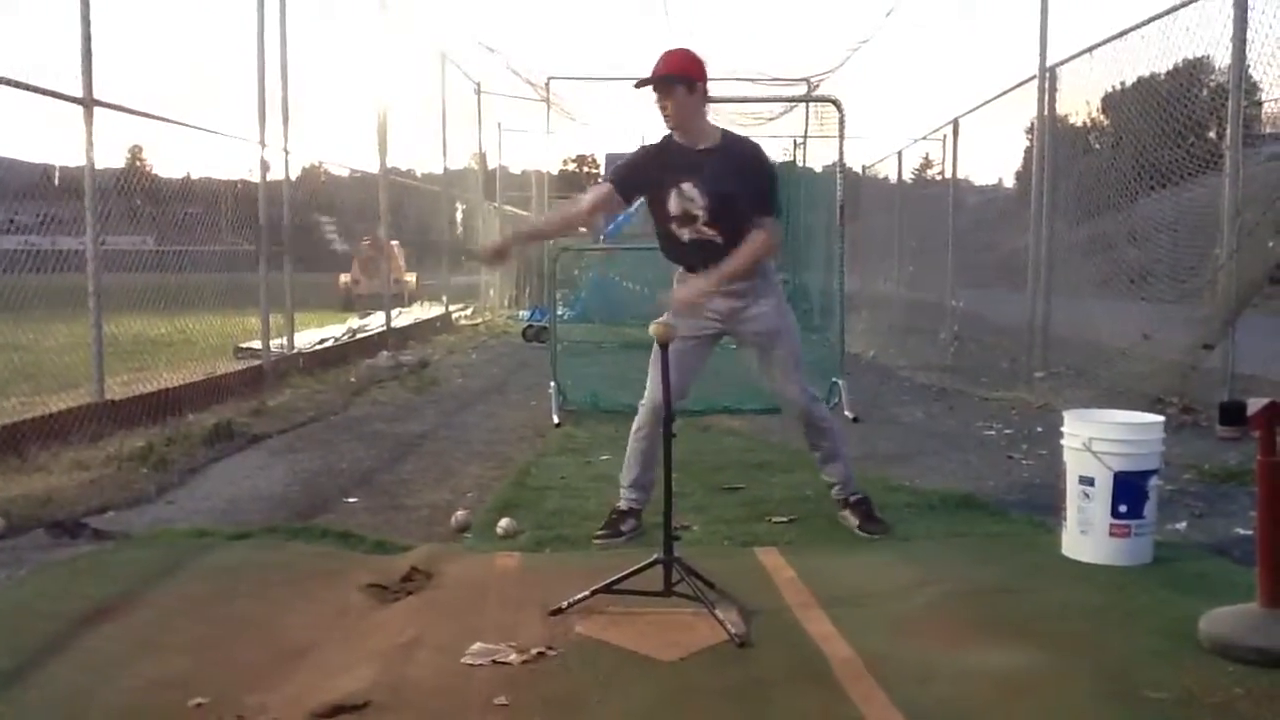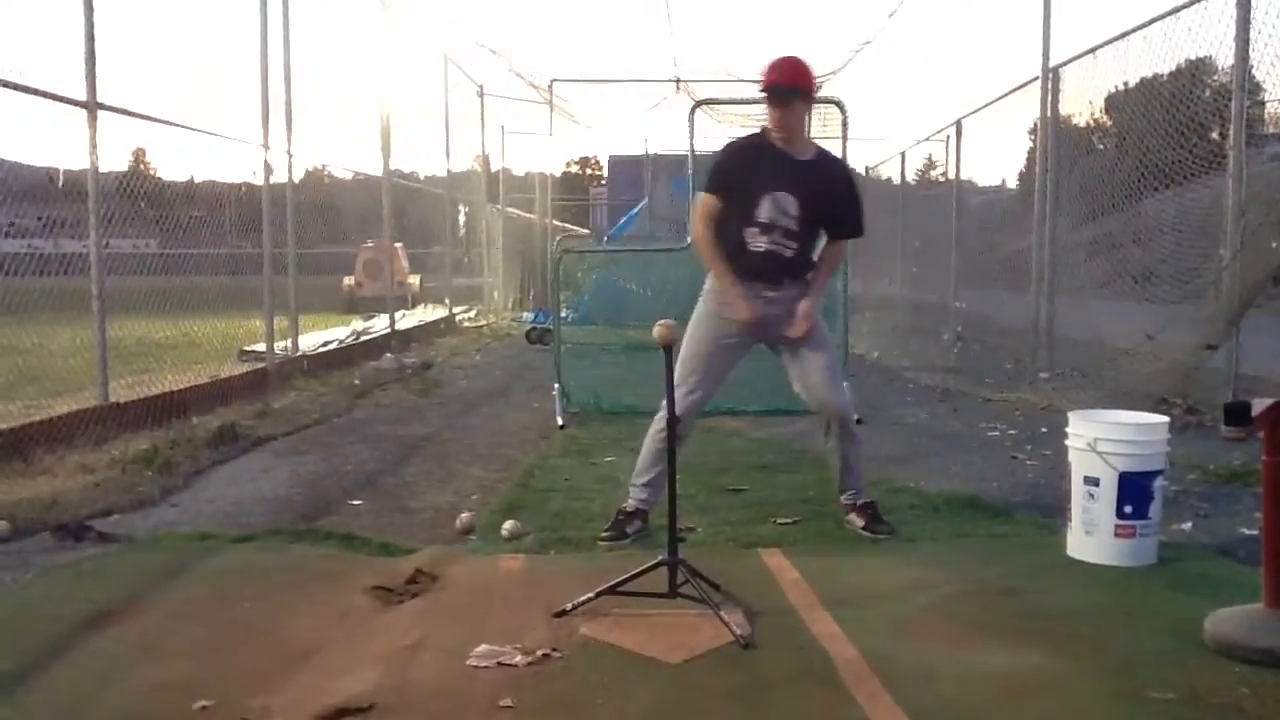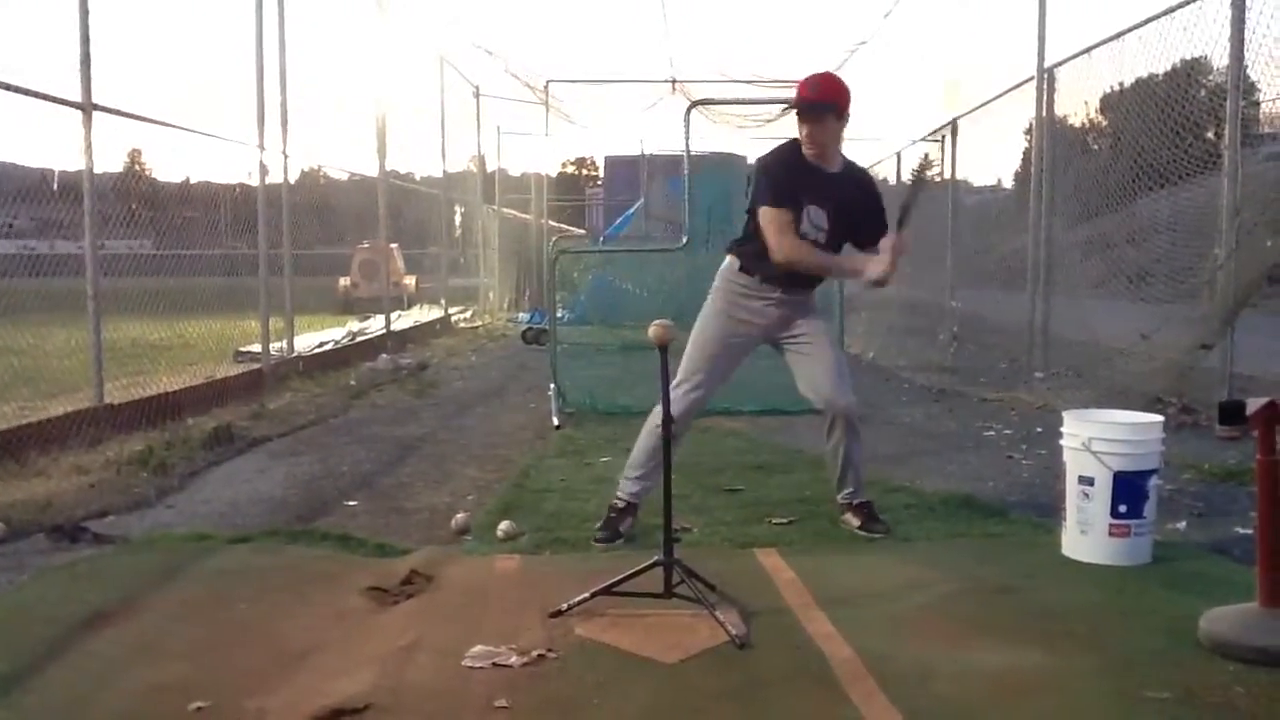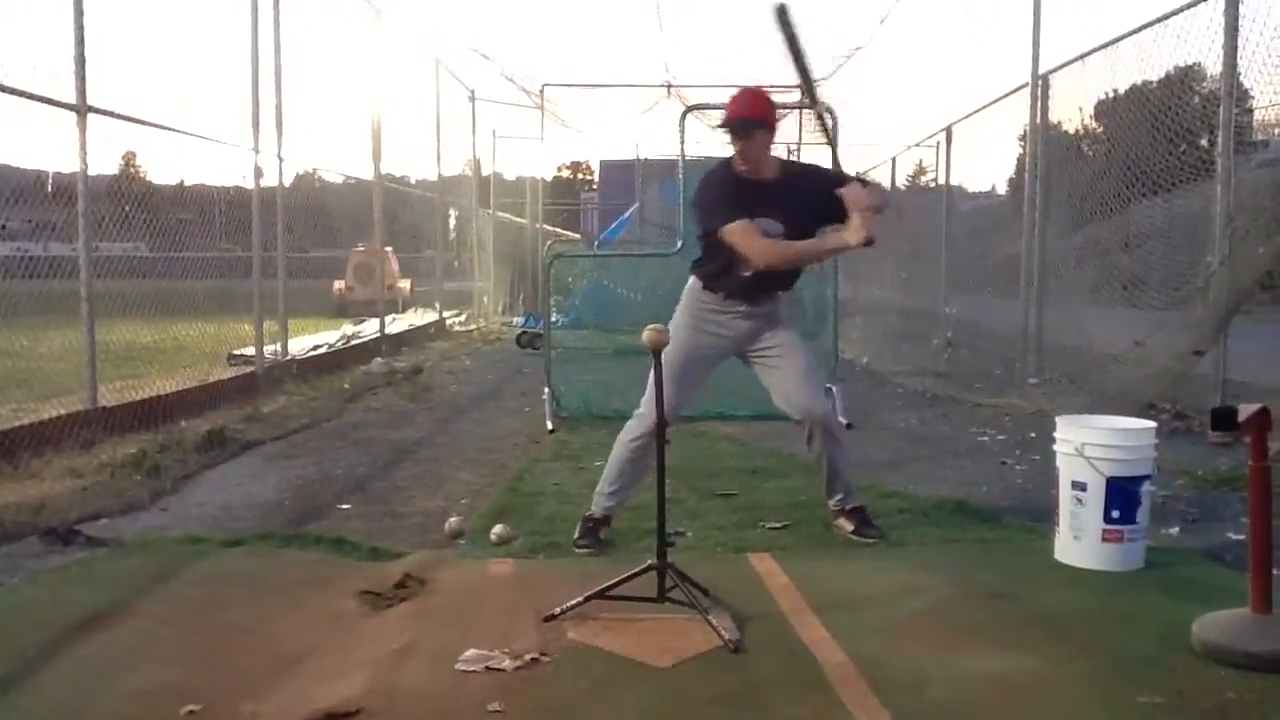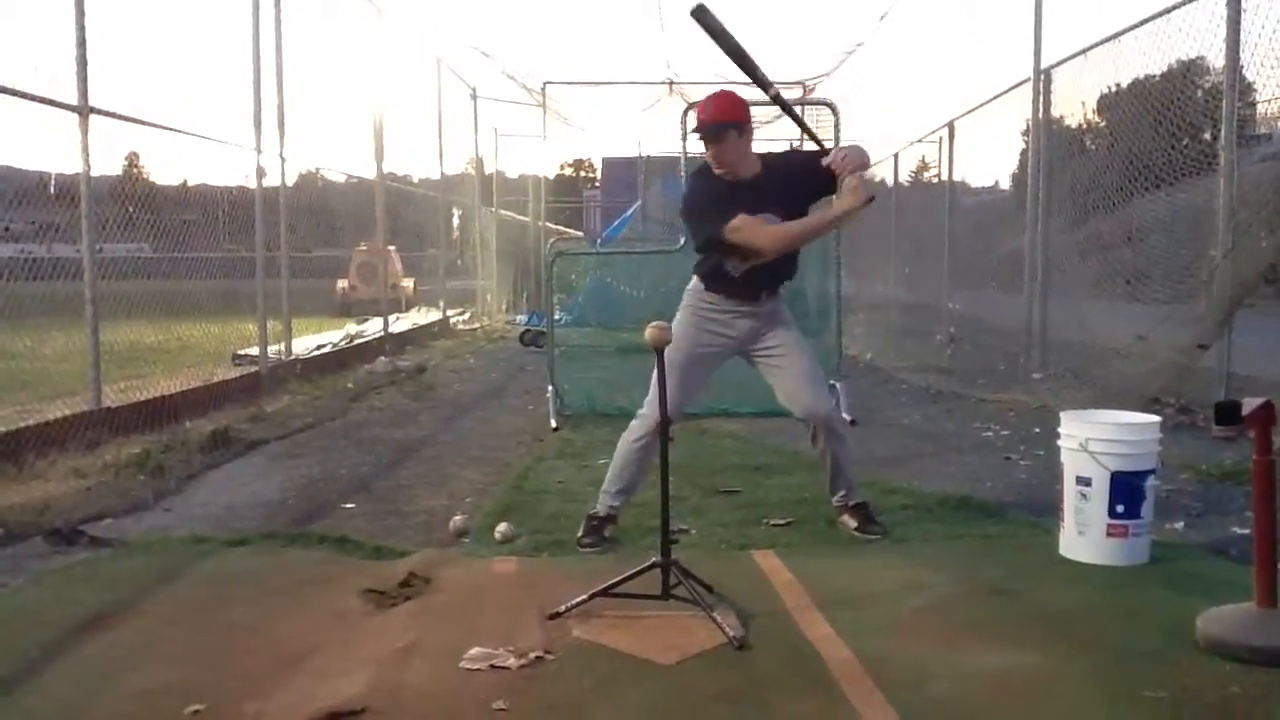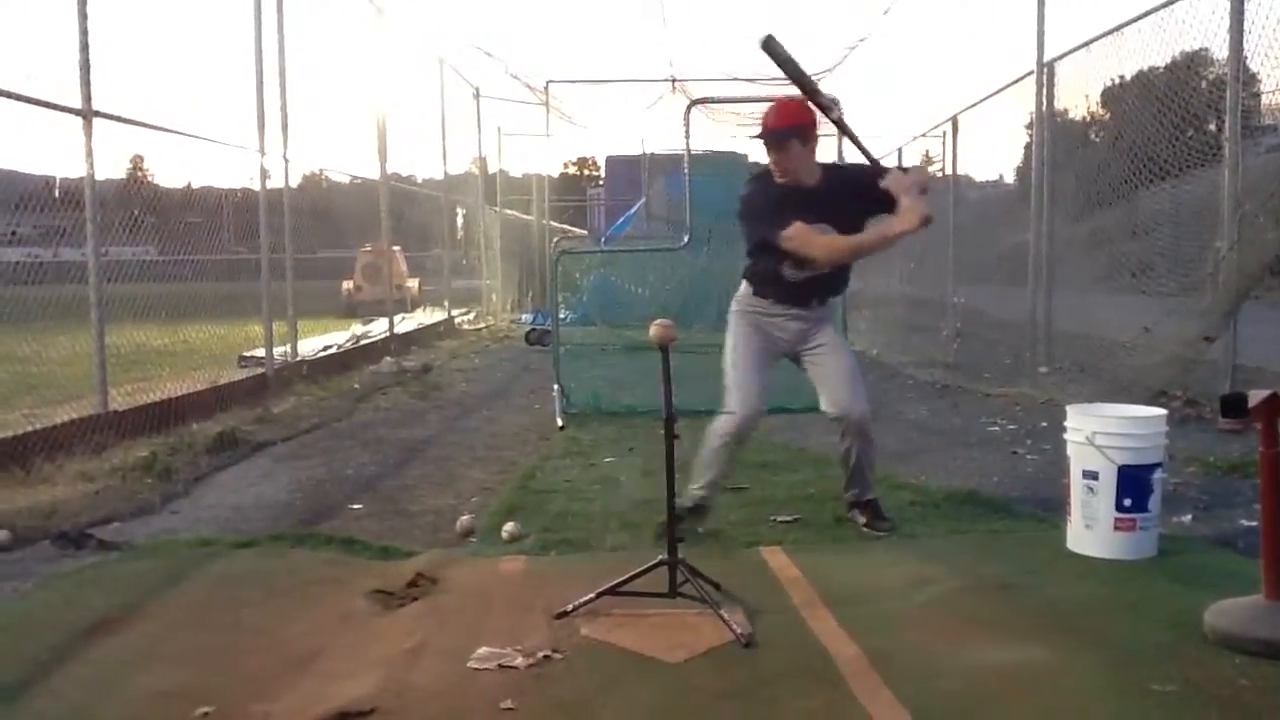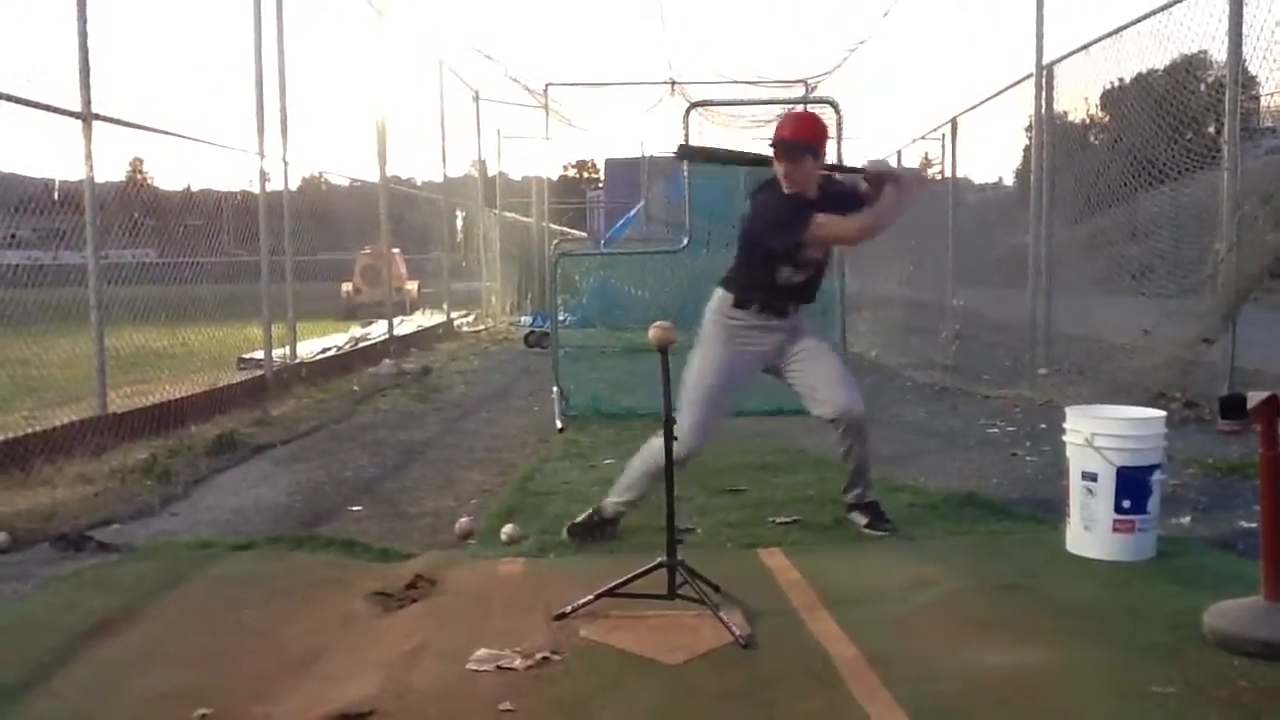
dt=0.3s
person 1, frame 1
left shoulder: (745, 158)
right shoulder: (651, 160)
left elbow: (767, 237)
right elbow: (587, 208)
left wrist: (711, 284)
right wrist: (515, 238)
left hip: (750, 288)
right hip: (689, 290)
left knee: (802, 398)
right knee: (657, 402)
left ankle: (847, 495)
right ankle: (630, 505)
person 1, frame 2
left shoulder: (833, 174)
right shoulder: (738, 156)
left elbow: (836, 246)
right elbow: (702, 227)
left wrist: (812, 300)
right wrist: (733, 295)
left hip: (793, 297)
right hip: (729, 294)
left knee: (833, 402)
right knee: (680, 403)
left ankle: (854, 501)
right ankle: (637, 505)
person 1, frame 3
left shoulder: (860, 188)
right shoulder: (777, 166)
left elbow: (873, 255)
right elbow: (783, 249)
left wrist: (881, 265)
right wrist: (863, 265)
left hip: (798, 304)
right hip: (739, 293)
left knee: (841, 402)
right knee: (682, 400)
left ankle: (851, 500)
right ankle: (626, 499)
person 1, frame 4
left shoulder: (807, 182)
right shoulder: (716, 186)
left elbow: (876, 200)
right elbow: (761, 254)
left wrist: (861, 198)
right wrist: (842, 239)
left hip: (766, 314)
right hip: (707, 309)
left knee: (817, 410)
right knee: (653, 415)
left ankle: (843, 505)
right ankle: (599, 512)
person 1, frame 5
left shoulder: (790, 170)
right shoulder: (701, 192)
left elbow: (856, 158)
right elbow: (770, 240)
left wrist: (846, 164)
right wrist: (843, 207)
left hip: (768, 312)
right hip: (708, 309)
left knee: (820, 409)
right knee: (656, 414)
left ankle: (847, 501)
right ankle: (604, 511)
person 1, frame 6
left shoulder: (847, 181)
right shoulder: (760, 197)
left elbow: (916, 182)
right elbow: (824, 251)
left wrist: (904, 185)
right wrist: (900, 226)
left hip: (815, 317)
right hip: (757, 311)
left knee: (852, 411)
right knee: (743, 411)
left ankle: (860, 497)
right ankle: (695, 500)
person 1, frame 7
left shoulder: (834, 194)
right shoulder: (769, 202)
right elbow: (853, 231)
left wrist: (883, 182)
right wrist: (897, 193)
left hip: (788, 329)
right hip: (732, 323)
left knee: (849, 411)
right knee: (689, 436)
left ankle: (858, 498)
right ankle: (610, 510)
